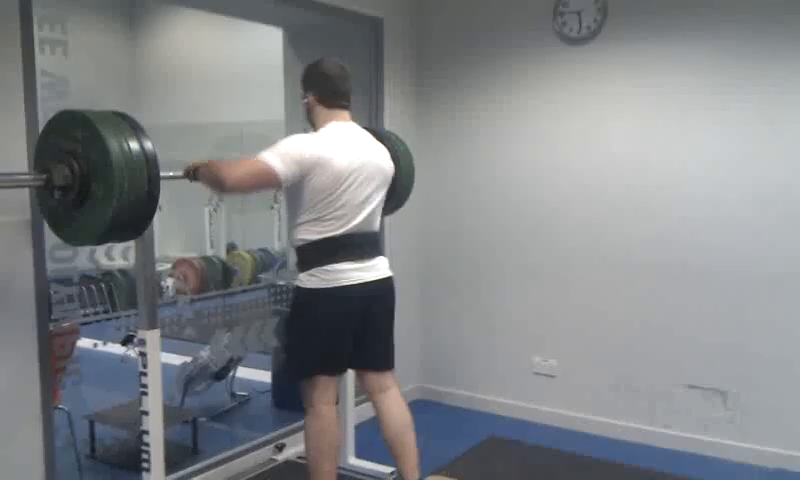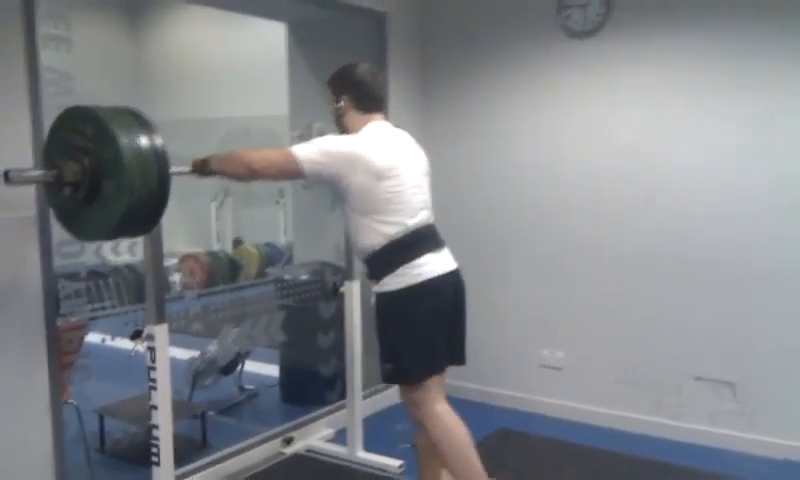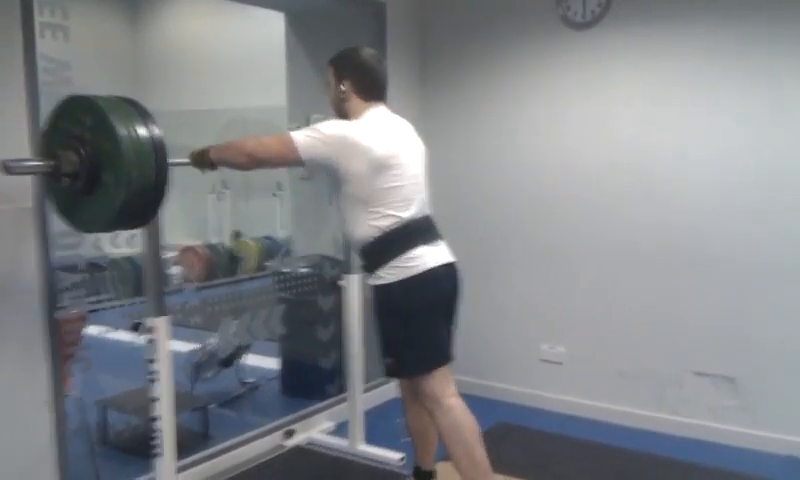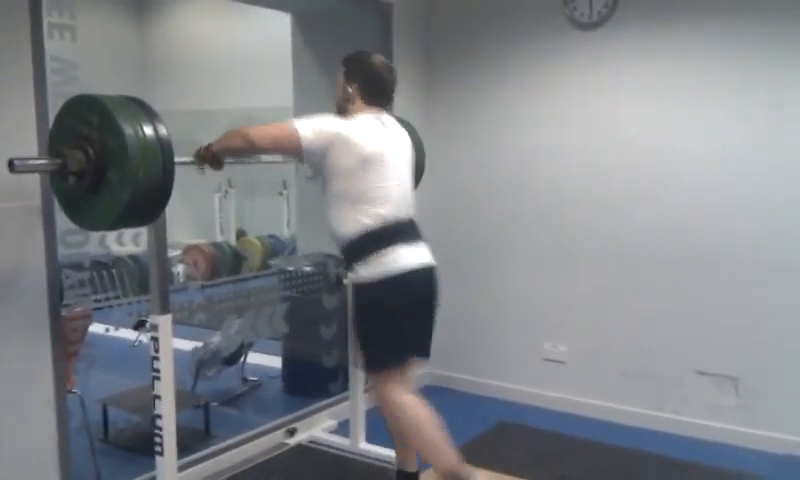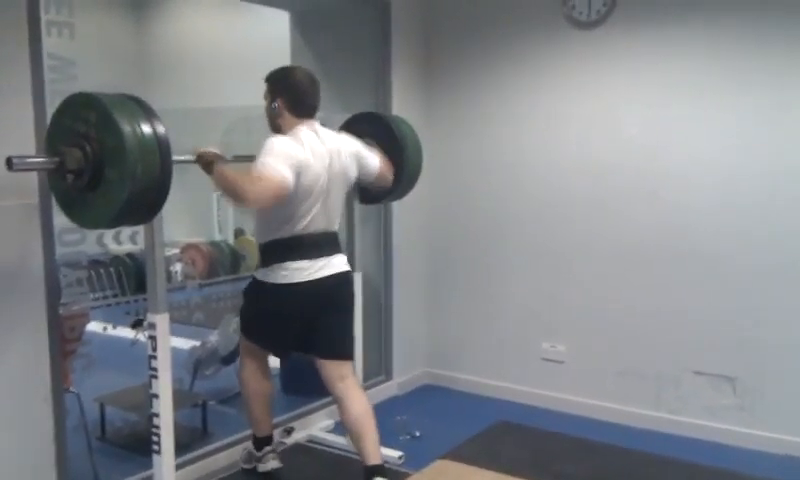
dt=1s
person 1, frame 1
left shoulder: (308, 149)
right shoulder: (380, 150)
left elbow: (232, 179)
left wrist: (199, 170)
left hip: (327, 288)
right hip: (377, 280)
left knee: (320, 400)
right knee: (384, 388)
person 1, frame 2
left shoulder: (346, 150)
right shoulder: (403, 141)
left elbow: (255, 164)
left wrist: (209, 163)
left hip: (408, 289)
right hip: (441, 276)
left knee: (428, 402)
right knee: (423, 396)
person 1, frame 3
left shoulder: (345, 135)
right shoulder: (399, 127)
left elbow: (255, 152)
left wrist: (209, 154)
left hip: (405, 279)
right hip: (432, 267)
left knee: (437, 392)
right knee: (414, 382)
person 1, frame 4
left shoulder: (335, 132)
right shoulder: (395, 133)
left elbow: (253, 137)
left wrist: (211, 152)
left hip: (382, 276)
right hip: (418, 268)
left knee: (389, 388)
right knee: (394, 379)
person 1, frame 5
left shoulder: (283, 148)
right shoulder: (346, 145)
left elbow: (258, 196)
right elbow: (386, 175)
left wrist: (215, 166)
left hip: (284, 281)
right hip: (334, 276)
left knee: (252, 356)
right knee: (342, 380)
